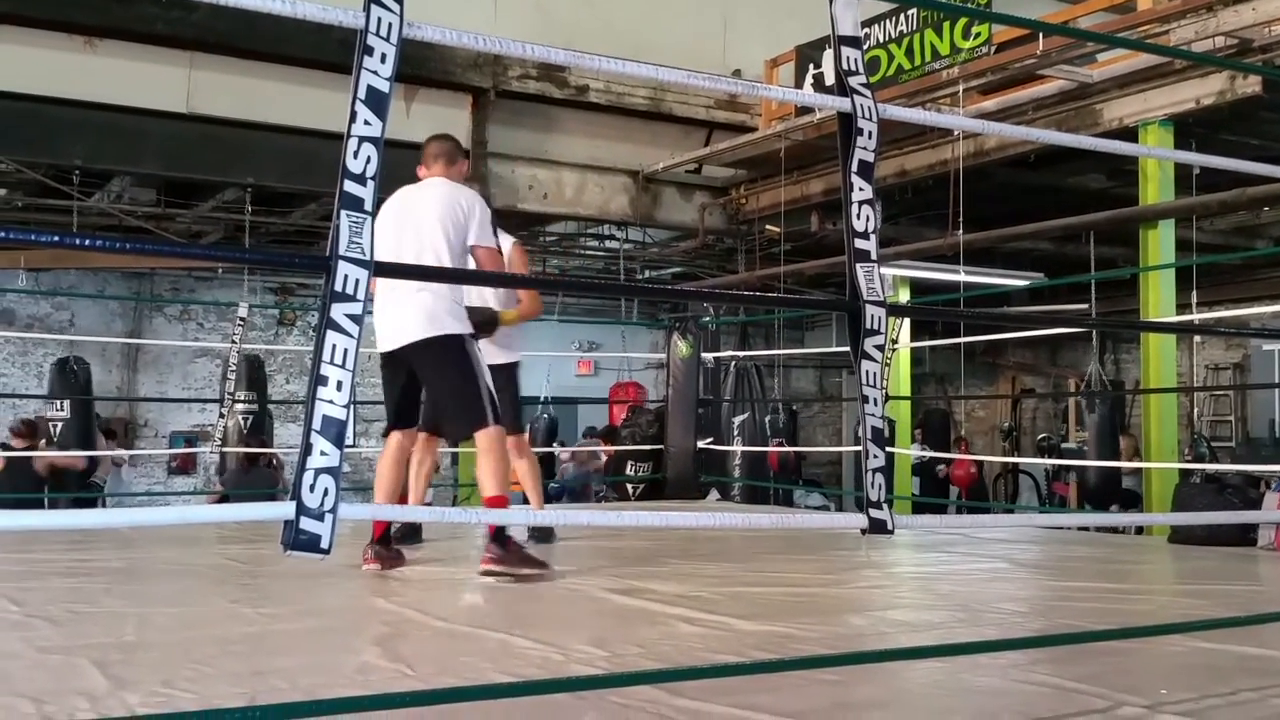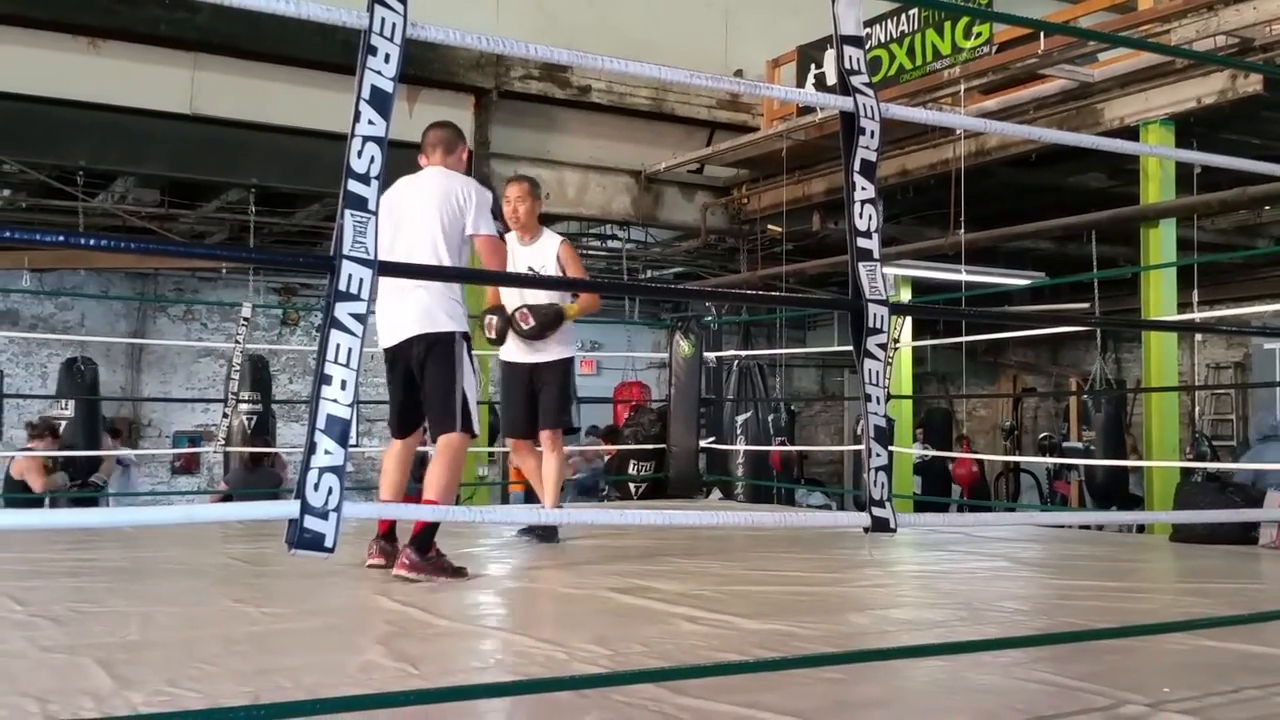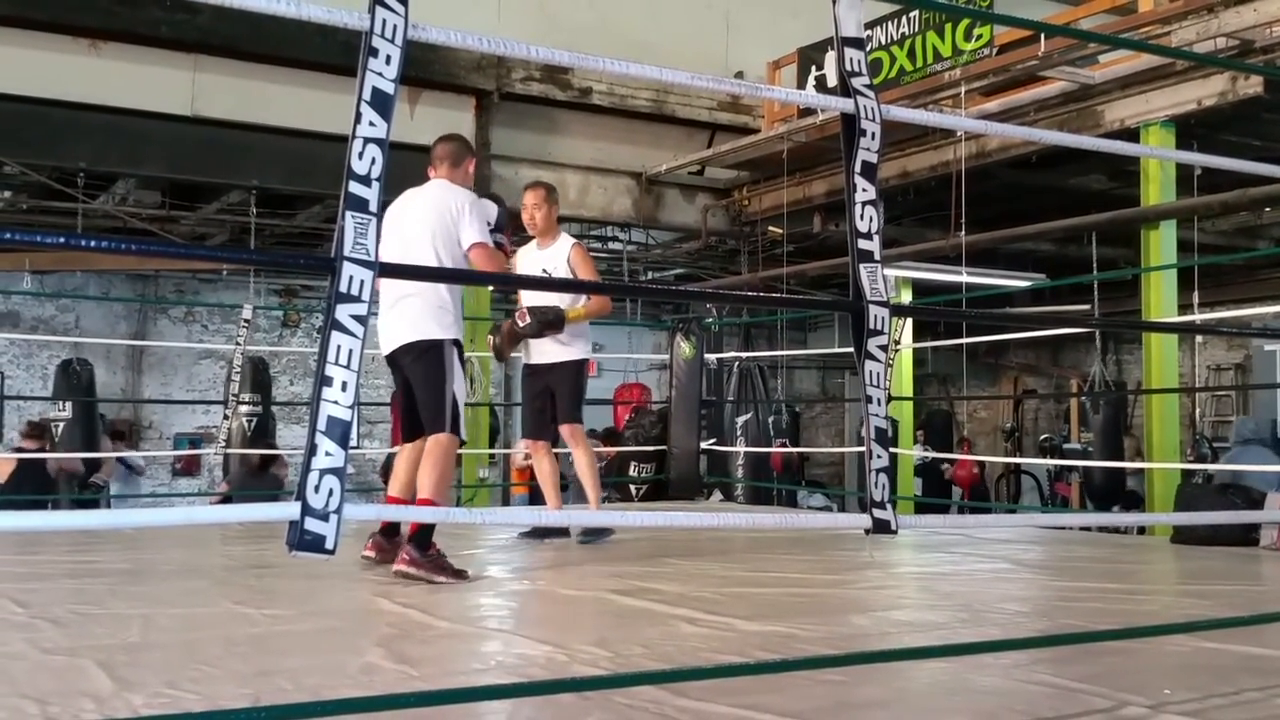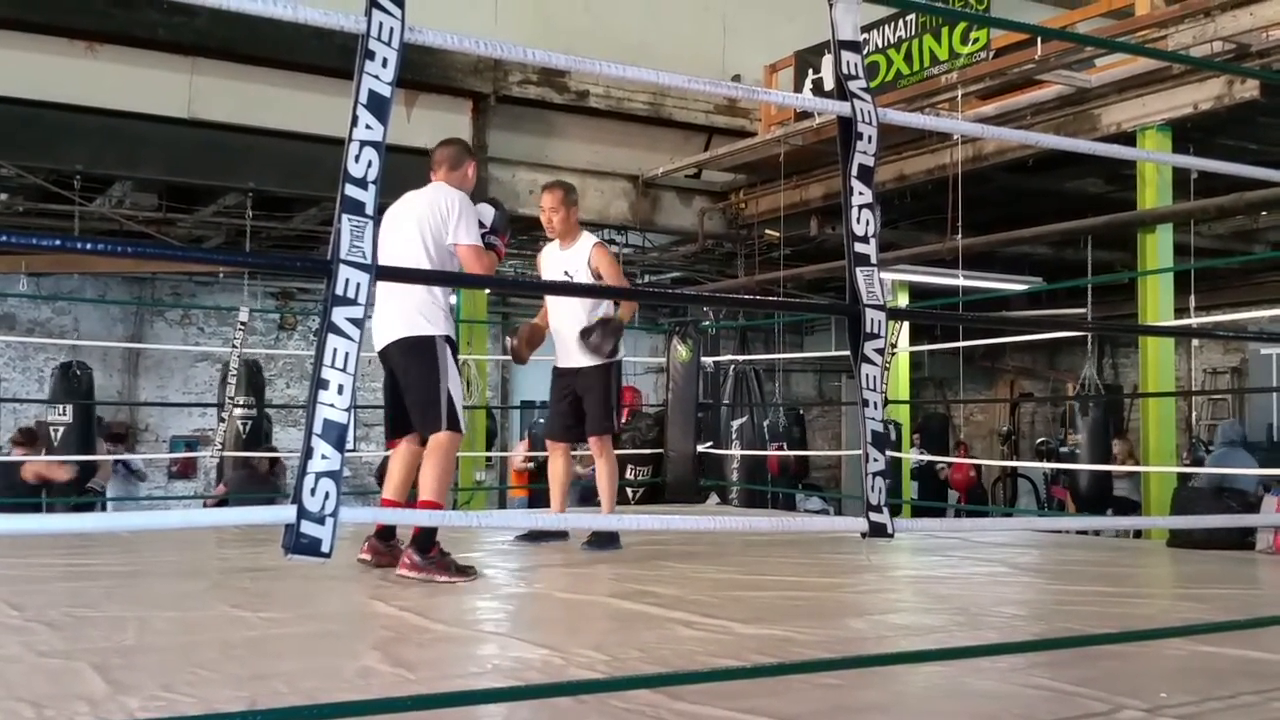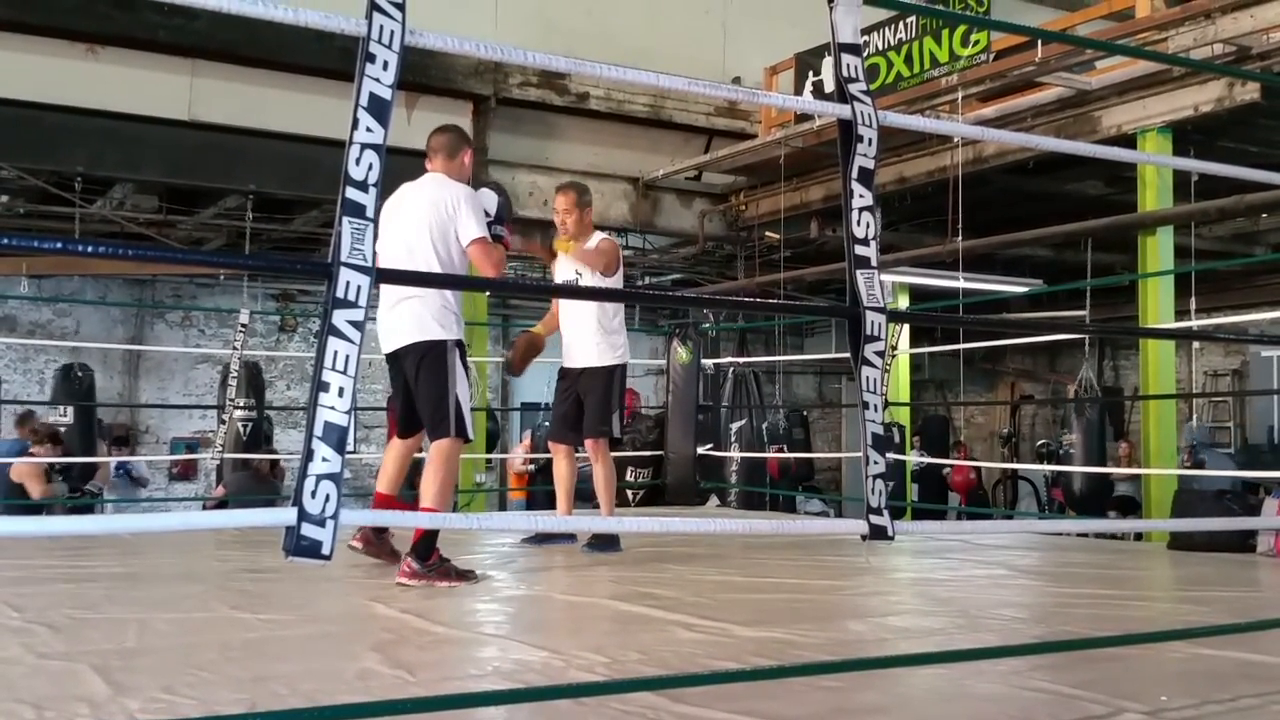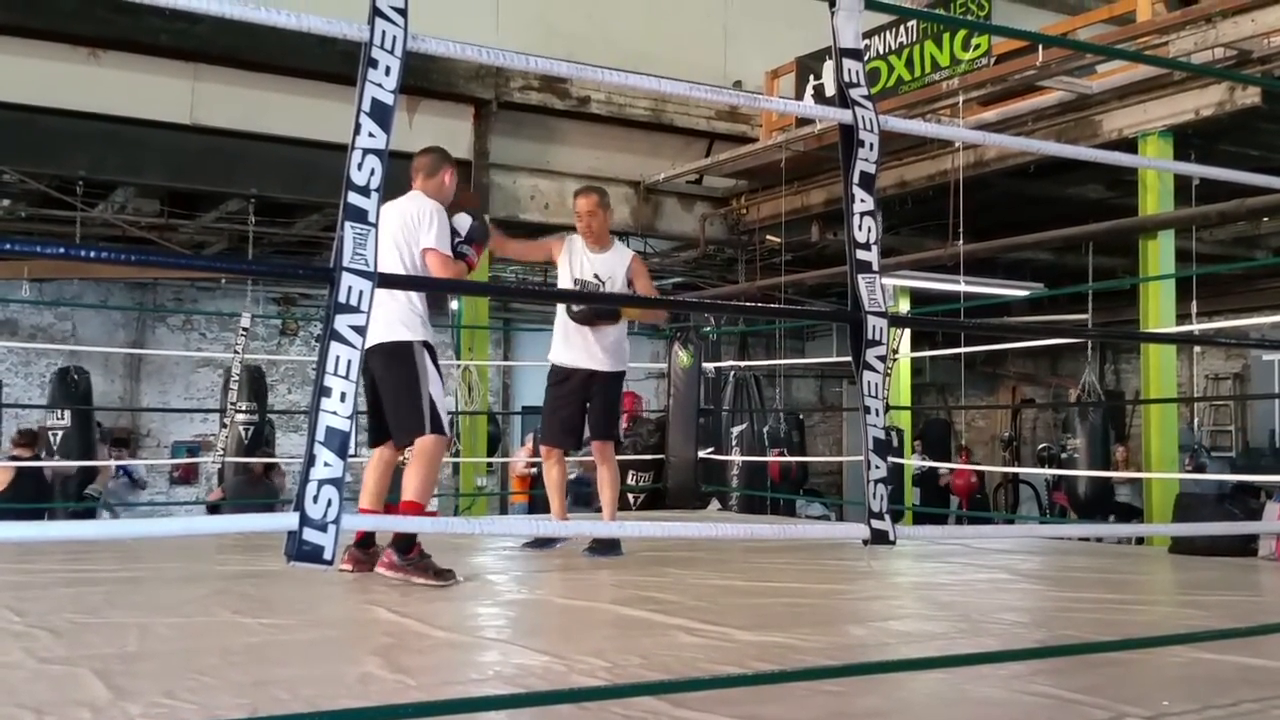
dt=0.5s
person 1, frame 1
left shoulder: (393, 202)
right shoulder: (467, 200)
left elbow: (371, 276)
right elbow: (494, 272)
left hip: (391, 329)
right hip: (439, 325)
left knee: (400, 433)
right knee: (489, 430)
left ankle: (380, 542)
right ankle: (497, 542)
person 1, frame 2
left shoulder: (393, 192)
right shoulder: (466, 188)
left elbow: (375, 262)
right elbow: (495, 264)
right wrist: (492, 232)
left hip: (393, 323)
right hip: (438, 322)
left knee: (404, 433)
right knee: (455, 434)
left ankle: (384, 540)
right ankle: (419, 550)
person 1, frame 3
left shoulder: (400, 204)
right shoulder: (463, 200)
left elbow: (380, 276)
right elbow: (490, 269)
right wrist: (499, 243)
left hip: (394, 329)
right hip: (432, 330)
left knee: (418, 434)
right knee: (445, 434)
left ankle: (386, 535)
right ankle: (418, 546)
person 1, frame 4
left shoulder: (401, 204)
right shoulder: (454, 200)
right elbow: (478, 269)
right wrist: (495, 244)
left hip: (389, 328)
right hip: (422, 328)
left knee: (411, 436)
right knee: (445, 433)
left ankle: (381, 539)
right ankle: (422, 549)
person 1, frame 5
left shoulder: (397, 197)
right shoulder: (461, 194)
left elbow: (378, 267)
right elbow: (490, 267)
right wrist: (500, 234)
left hip: (394, 329)
right hip: (433, 330)
left knee: (409, 430)
right knee: (448, 438)
left ankle: (373, 529)
right ankle: (422, 557)
person 1, frame 6
left shoulder: (386, 211)
right shoulder: (429, 209)
right elbow: (443, 274)
right wrist: (469, 255)
left hip: (372, 337)
right hip: (401, 336)
left knee: (387, 443)
right knee: (430, 437)
left ankle: (362, 547)
right ankle: (402, 549)
person 2, frame 1
left shoulder: (508, 248)
left elbow: (533, 304)
left hip: (498, 360)
left knee: (514, 441)
right knee: (425, 437)
right ankle: (412, 520)
person 2, frame 2
left shoulder: (558, 247)
right shoulder: (499, 248)
left elbow: (591, 299)
left wrist: (559, 314)
right wrist: (494, 316)
left hip: (554, 357)
right hip: (514, 359)
left knee: (550, 435)
right knee: (517, 442)
right ankle: (550, 508)
person 2, frame 3
left shoulder: (572, 250)
right shoulder: (521, 256)
left elbow: (602, 303)
left wrist: (563, 316)
left hip: (569, 357)
right hip: (535, 361)
left knee: (571, 429)
right knee: (536, 441)
left ankle: (597, 515)
person 2, frame 4
left shoulder: (594, 251)
right shoulder: (546, 256)
left elbow: (628, 296)
left wrist: (617, 322)
right wrist: (532, 333)
left hip: (599, 362)
right hip: (565, 364)
left knee: (599, 440)
right knee: (556, 443)
left ankle: (607, 527)
person 2, frame 5
left shoulder: (604, 247)
right shoulder: (561, 259)
left elbow: (599, 262)
left wrist: (559, 243)
right wrist: (534, 337)
left hip: (606, 363)
right hip: (572, 365)
left knee: (598, 443)
right knee: (559, 443)
left ankle: (608, 528)
person 2, frame 6
left shoulder: (629, 261)
right shoulder: (562, 248)
left elbow: (658, 312)
right elbow: (509, 248)
left wrist: (618, 311)
left hip: (607, 368)
right hip: (565, 366)
left knee: (602, 447)
right knee: (550, 447)
left ankle: (610, 532)
right ankle: (557, 524)
